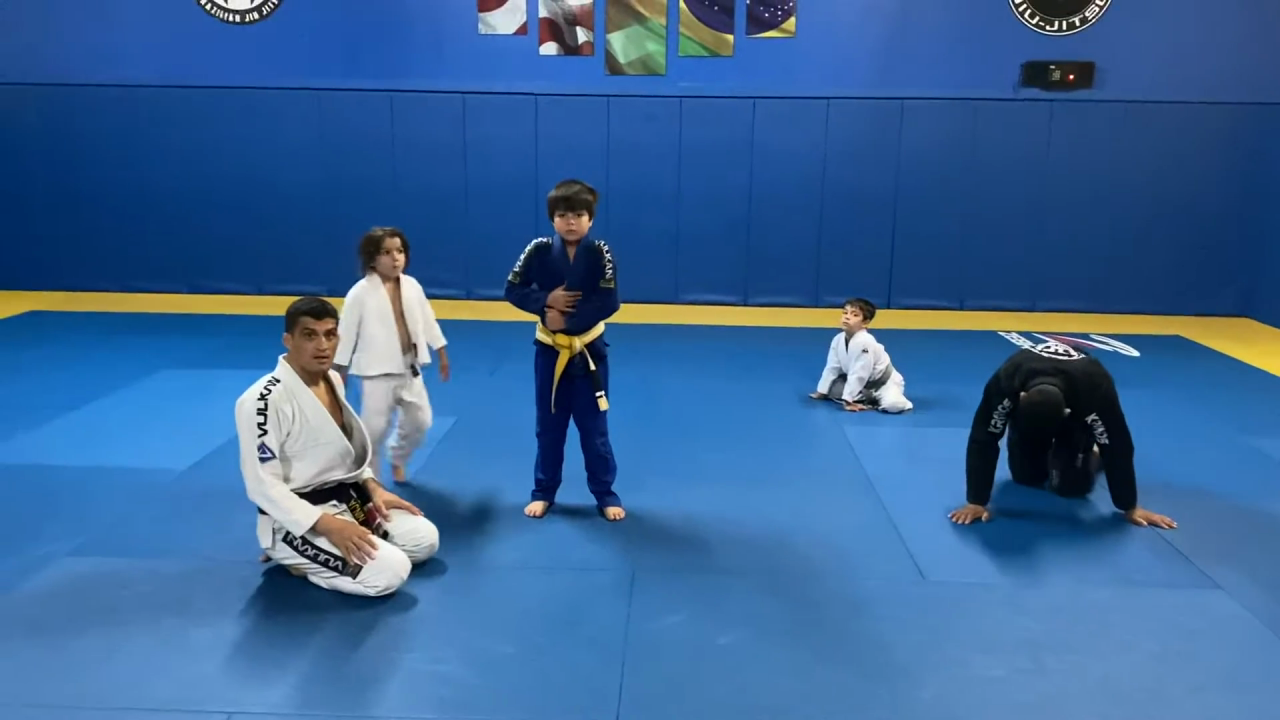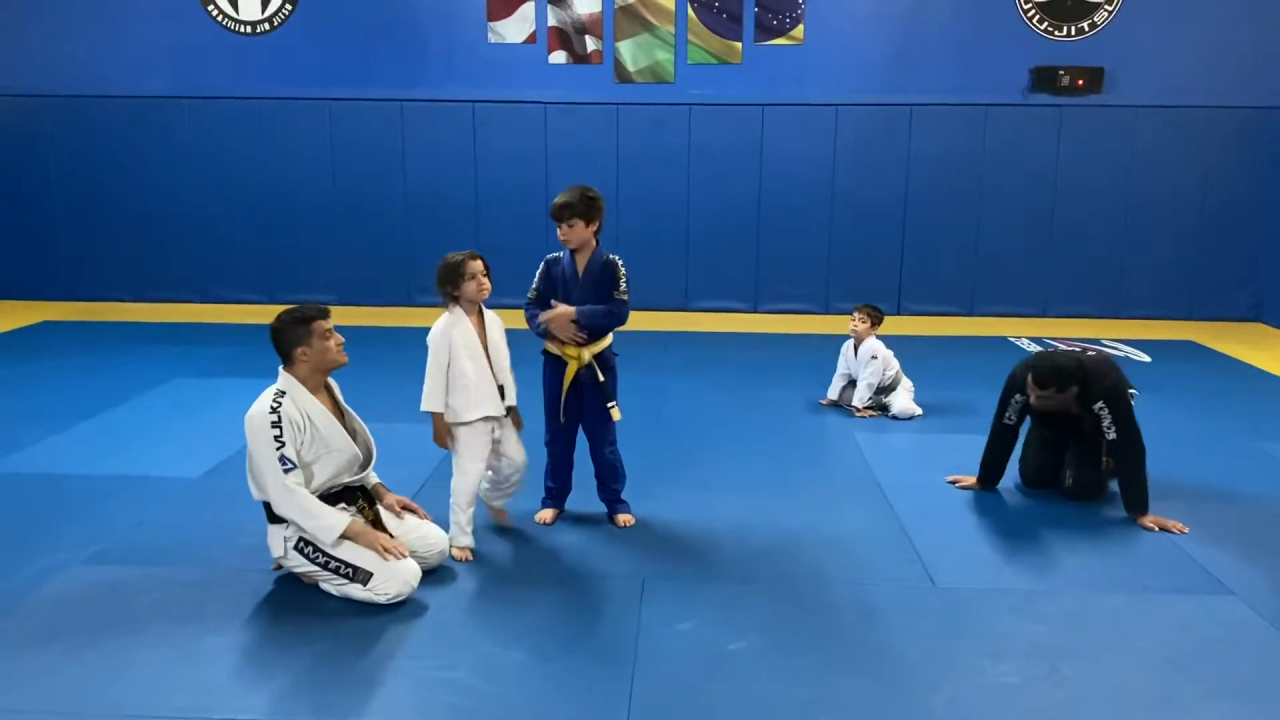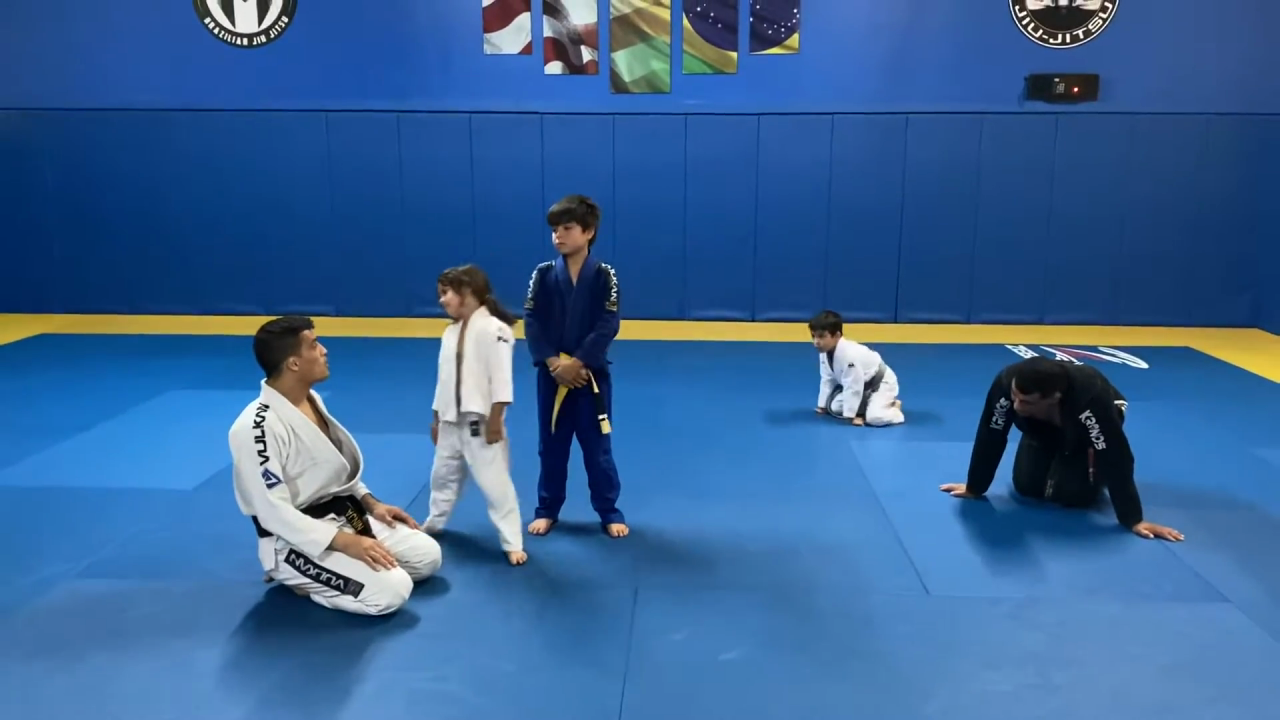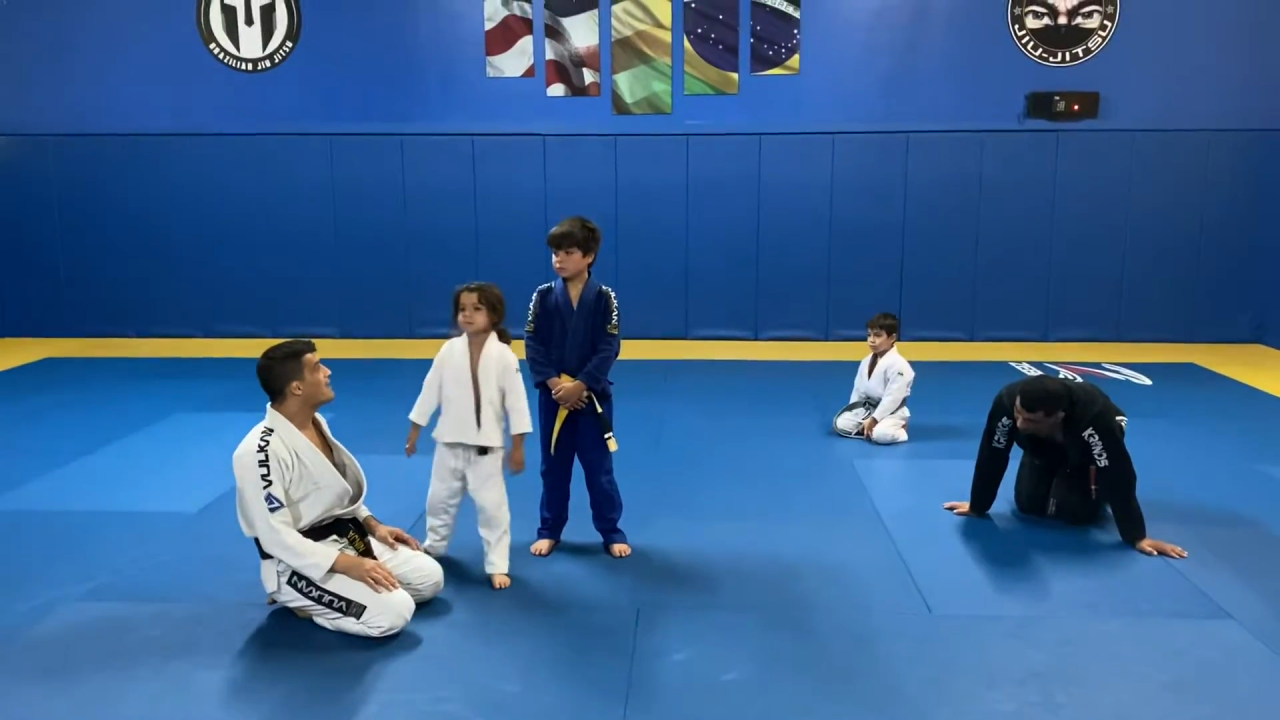
dt=1s
person 1, frame 1
left shoulder: (600, 253)
right shoulder: (539, 251)
left elbow: (609, 303)
right elbow: (513, 290)
left wrist: (567, 321)
right wrist: (547, 300)
left hip: (589, 350)
right hip: (550, 351)
left knee: (594, 426)
right knee: (549, 426)
left ankle: (605, 493)
right ankle: (543, 491)
person 1, frame 2
left shoulder: (611, 266)
right shoulder: (551, 264)
left elbow: (618, 312)
right elbow: (533, 306)
left wrist: (574, 313)
right wrist: (550, 325)
left hip: (597, 362)
right hip: (558, 362)
left knee: (602, 437)
right knee: (557, 436)
left ankle: (615, 501)
right ankle: (553, 499)
person 1, frame 3
left shoulder: (604, 276)
right shoulder: (543, 275)
left elbow: (607, 327)
right elbow: (531, 322)
left wrist: (576, 363)
right wrist: (553, 362)
left hip: (591, 374)
right hip: (552, 375)
left knee: (597, 446)
right knee: (551, 446)
left ankle: (609, 511)
right ankle: (547, 509)
person 1, frame 4
left shoulder: (604, 298)
right shoulder: (543, 296)
left elbow: (608, 349)
right elbow: (533, 345)
left wrist: (580, 385)
right wrist: (554, 383)
left hip: (593, 395)
right hip: (553, 395)
left knee: (599, 467)
right knee: (553, 466)
left ankle: (612, 531)
right ankle: (549, 530)
person 2, frame 1
left shoulder: (332, 380)
right shoulder: (263, 401)
right elbow: (263, 486)
left wrist: (373, 488)
right wrist: (329, 526)
right hip: (296, 520)
left knee: (424, 540)
right knee: (389, 572)
left ankle: (304, 556)
right ankle: (291, 556)
person 2, frame 2
left shoulder: (326, 386)
right shoulder: (272, 413)
right elbow: (288, 498)
left wrist: (381, 493)
right wrist: (360, 533)
left hip: (352, 504)
right hip: (305, 528)
left knee: (435, 545)
right knee: (401, 580)
left ankle: (319, 564)
right ankle: (304, 566)
person 2, frame 3
left shoulder: (310, 399)
right shoulder: (256, 428)
right elbow: (274, 513)
left wrist: (371, 502)
right wrist: (346, 543)
right hip: (295, 540)
left knee: (427, 556)
right knee: (391, 591)
left ankle: (318, 575)
right ankle: (296, 577)
person 2, frame 4
left shoulder: (315, 422)
right shoulder: (261, 452)
right elbow: (276, 537)
left wrist: (373, 525)
right wrist: (348, 565)
right hip: (298, 563)
left knee: (429, 578)
right knee: (393, 613)
left ankle: (322, 597)
right ankle: (299, 600)
person 3, frame 1
left shoulder: (412, 286)
right shoulder: (361, 292)
left elbow: (428, 320)
right elbow: (346, 330)
left wrist: (441, 353)
right wrist: (339, 368)
left hip: (409, 368)
right hip: (378, 371)
left knee: (421, 421)
right knee: (375, 427)
left ankle: (397, 459)
person 3, frame 2
left shoulder: (492, 320)
right shoulder: (444, 328)
right elbow: (436, 375)
left wrist: (512, 407)
right wrist: (438, 421)
left hip: (497, 412)
right hip: (465, 417)
left knee: (516, 462)
right knee: (468, 478)
left ankle: (494, 501)
right ankle: (460, 539)
person 3, frame 3
left shoulder: (494, 328)
right shoulder: (450, 332)
left elbow: (502, 377)
left wrist: (495, 418)
right wrist: (437, 418)
left hip: (481, 421)
right hip: (453, 420)
left knee: (495, 483)
right knee: (443, 474)
left ankle: (513, 543)
right ankle: (434, 523)
person 3, frame 4
left shoulder: (503, 355)
right shoulder: (450, 350)
left elbow: (517, 401)
right elbow: (430, 390)
left wrist: (517, 447)
right wrist: (415, 430)
left hip: (486, 445)
right hip: (451, 441)
left knee: (492, 506)
right knee: (440, 498)
left ankle: (497, 566)
right ankle: (434, 545)
person 4, frame 1
left shoulder: (1096, 392)
right shoulder: (1005, 382)
left elbow: (1117, 448)
right elbow: (983, 440)
left wrist: (1130, 508)
right wrist: (976, 502)
left knee: (1069, 486)
right knee: (1026, 477)
left ankle: (1092, 454)
person 4, frame 2
left shoulder: (1107, 386)
right shoulder: (1022, 376)
left elbow: (1128, 448)
right elbow: (1003, 431)
left wrist: (1140, 513)
right wrist: (984, 481)
left hip: (1095, 425)
right hip: (1053, 422)
left knee: (1078, 487)
right knee: (1034, 478)
left ankle: (1108, 461)
right ankle: (1067, 454)
person 4, frame 3
left shoulder: (1092, 398)
right shoulder: (1007, 383)
left elbow: (1116, 458)
right elbow: (990, 438)
left wrist: (1133, 519)
right wrist: (974, 487)
left hip: (1086, 436)
right hip: (1043, 431)
left knee: (1074, 494)
right knee: (1027, 487)
left ankle: (1095, 475)
right ankle: (1056, 462)
person 4, frame 4
left shoulder: (1094, 416)
right shoulder: (1007, 401)
left elbow: (1118, 476)
right elbow: (992, 457)
left wrist: (1136, 537)
right wrist: (977, 506)
left hip: (1086, 454)
right hip: (1043, 450)
left knee: (1076, 511)
right knee: (1028, 505)
left ankle: (1096, 492)
right ankle: (1056, 480)
